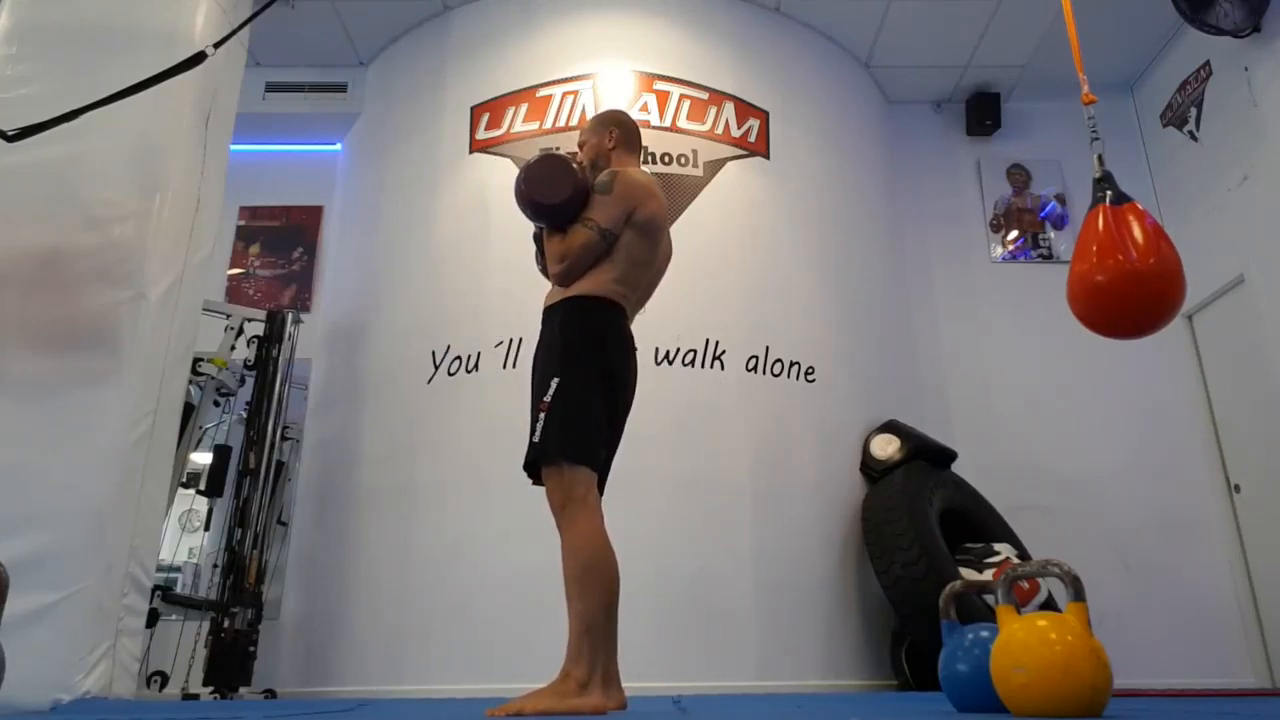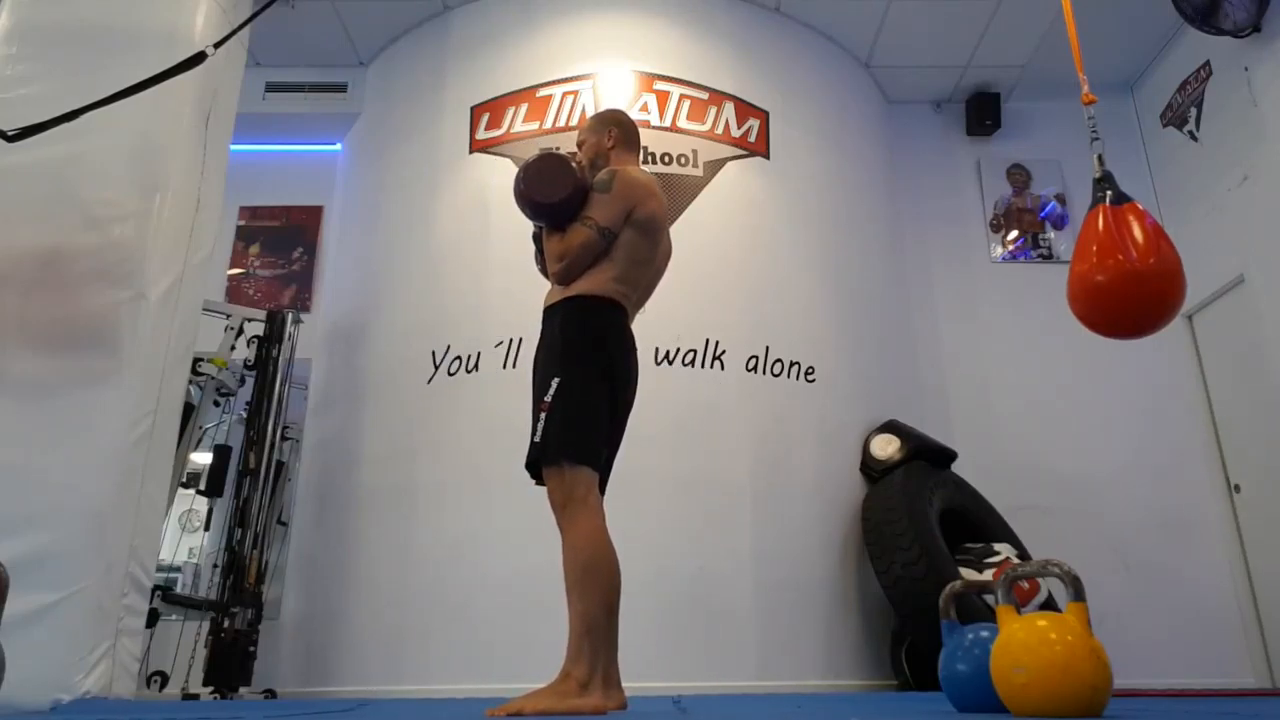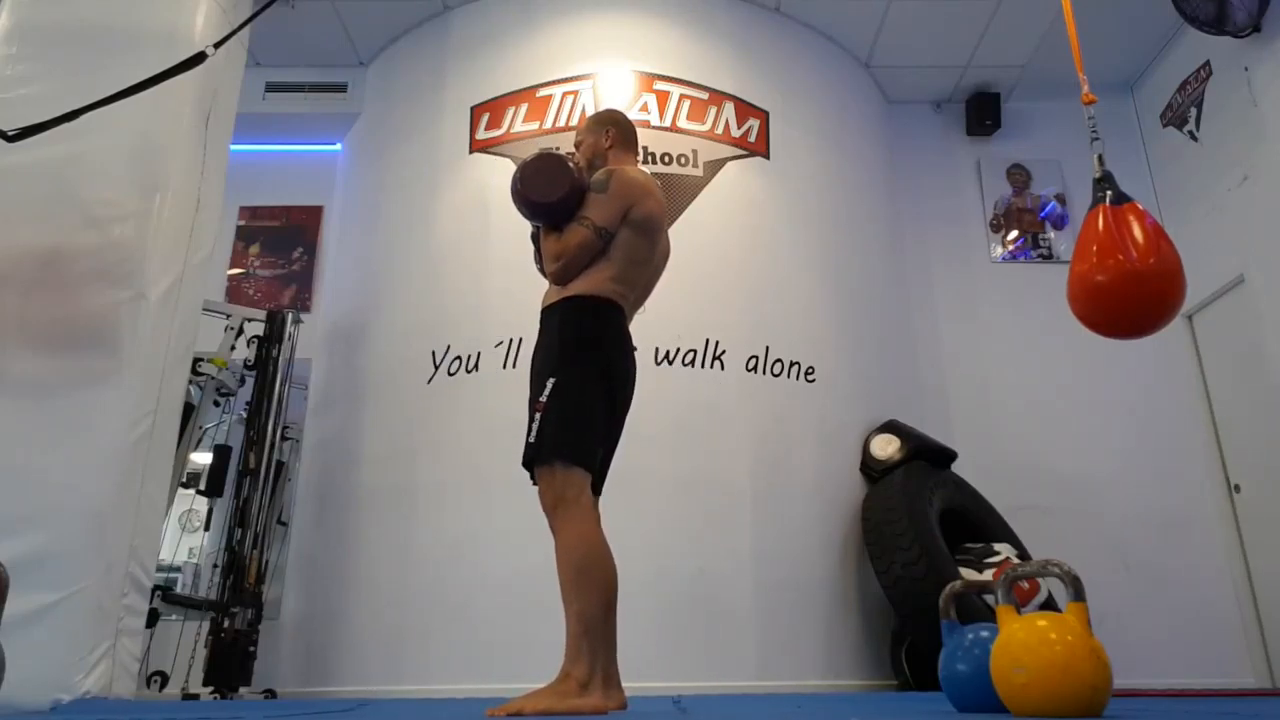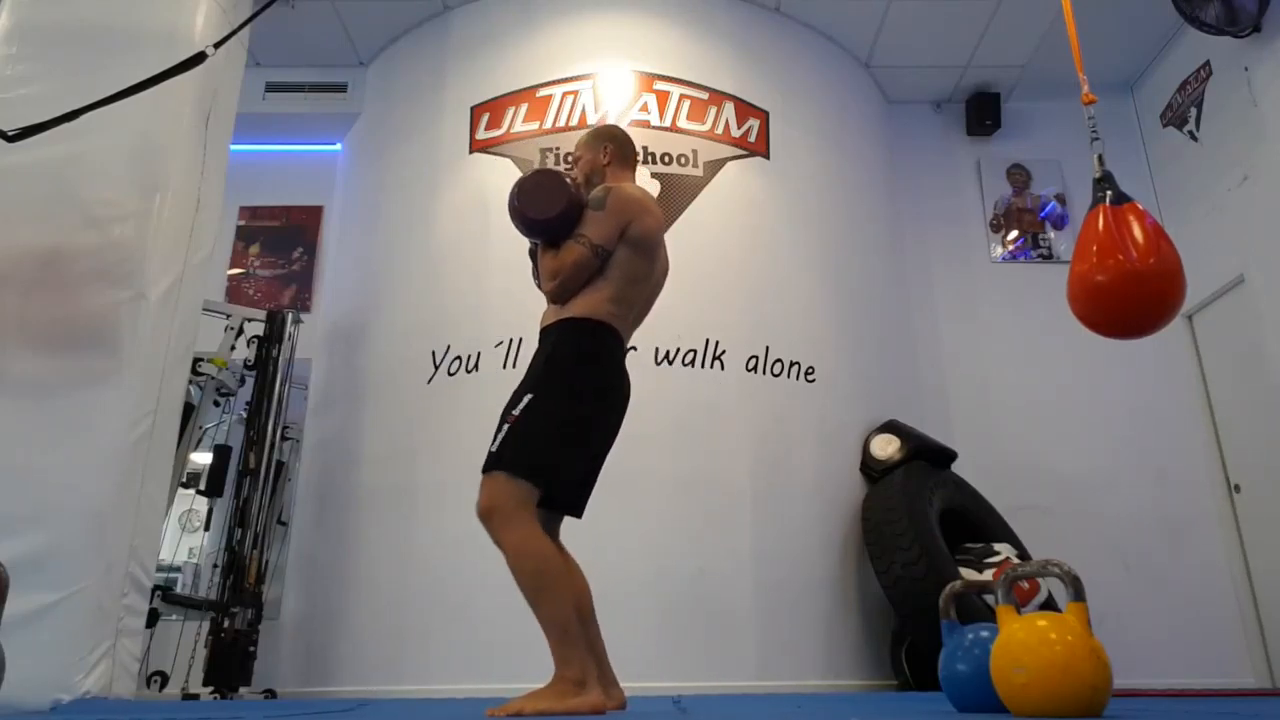
dt=0.2s
person 1, frame 1
left shoulder: (621, 183)
right shoulder: (652, 217)
left elbow: (563, 266)
right wrist: (564, 221)
left hip: (580, 335)
right hip: (605, 344)
left knee: (571, 500)
right knee: (578, 506)
person 1, frame 2
left shoulder: (620, 181)
right shoulder: (651, 216)
left elbow: (562, 265)
left wrist: (552, 219)
right wrist: (564, 223)
left hip: (580, 335)
right hip: (606, 344)
left knee: (573, 500)
right knee: (579, 506)
person 1, frame 3
left shoulder: (618, 180)
right shoulder: (650, 218)
left elbow: (559, 265)
left wrist: (549, 217)
right wrist: (562, 225)
left hip: (578, 335)
right hip: (605, 345)
left knee: (565, 501)
right knee: (575, 507)
person 1, frame 4
left shoulder: (616, 199)
right shoulder: (649, 231)
left elbow: (557, 284)
left wrist: (547, 238)
right wrist: (559, 245)
left hip: (573, 360)
right hip: (599, 371)
left knee: (502, 506)
right knee: (535, 527)
